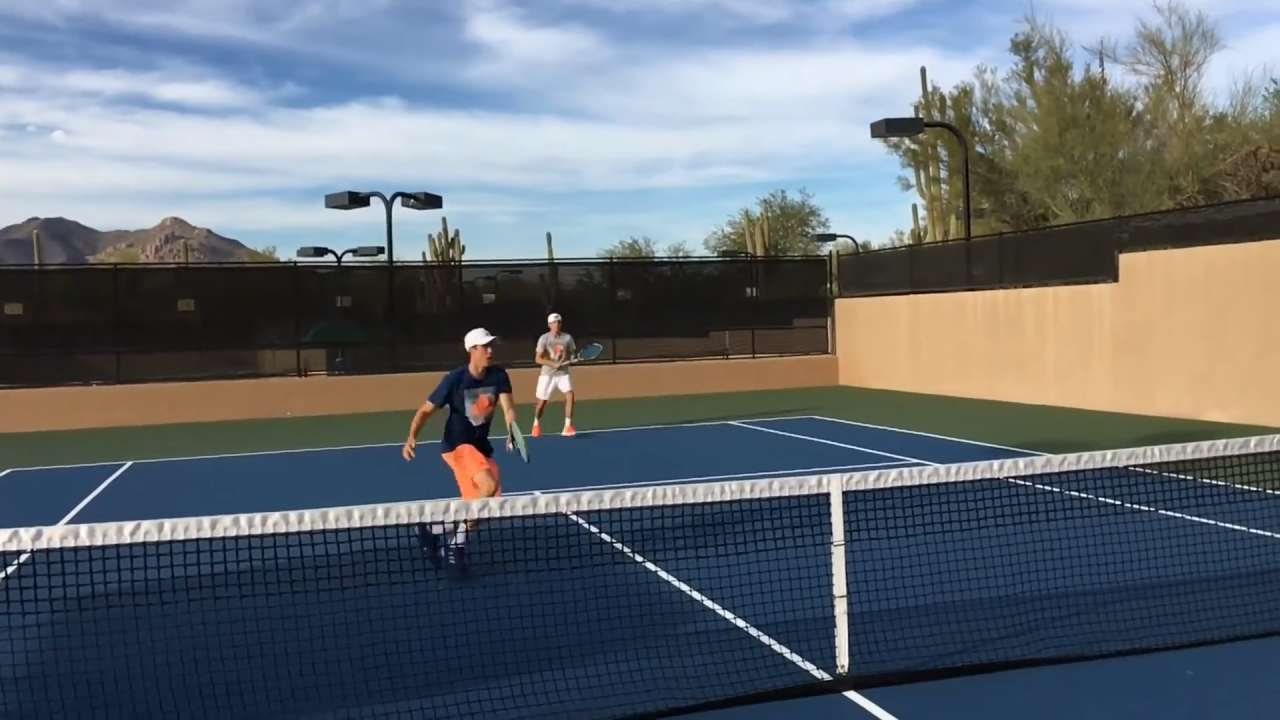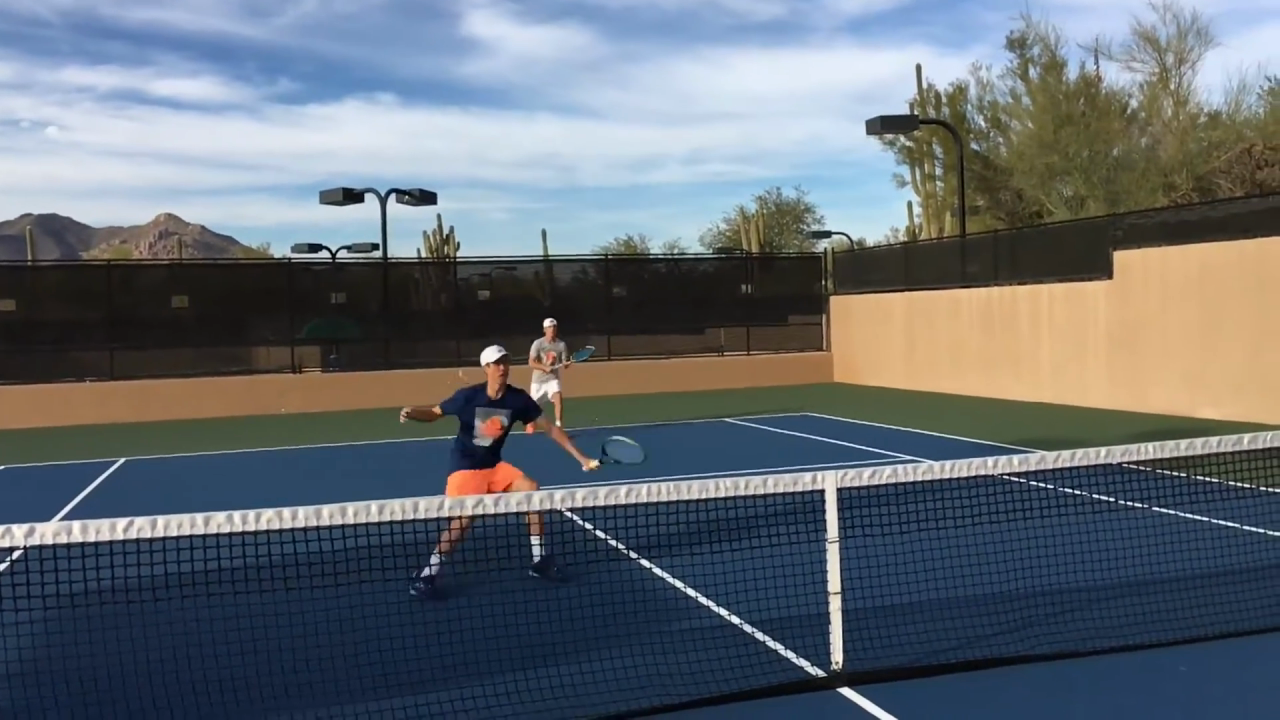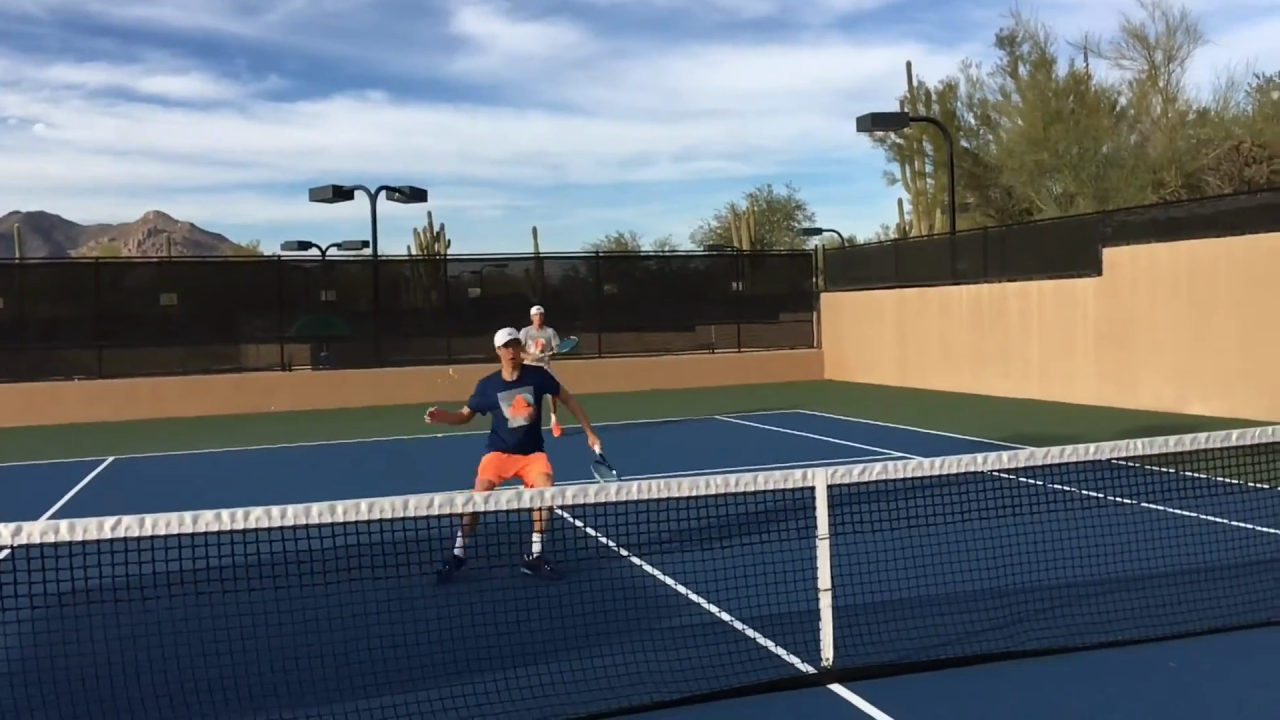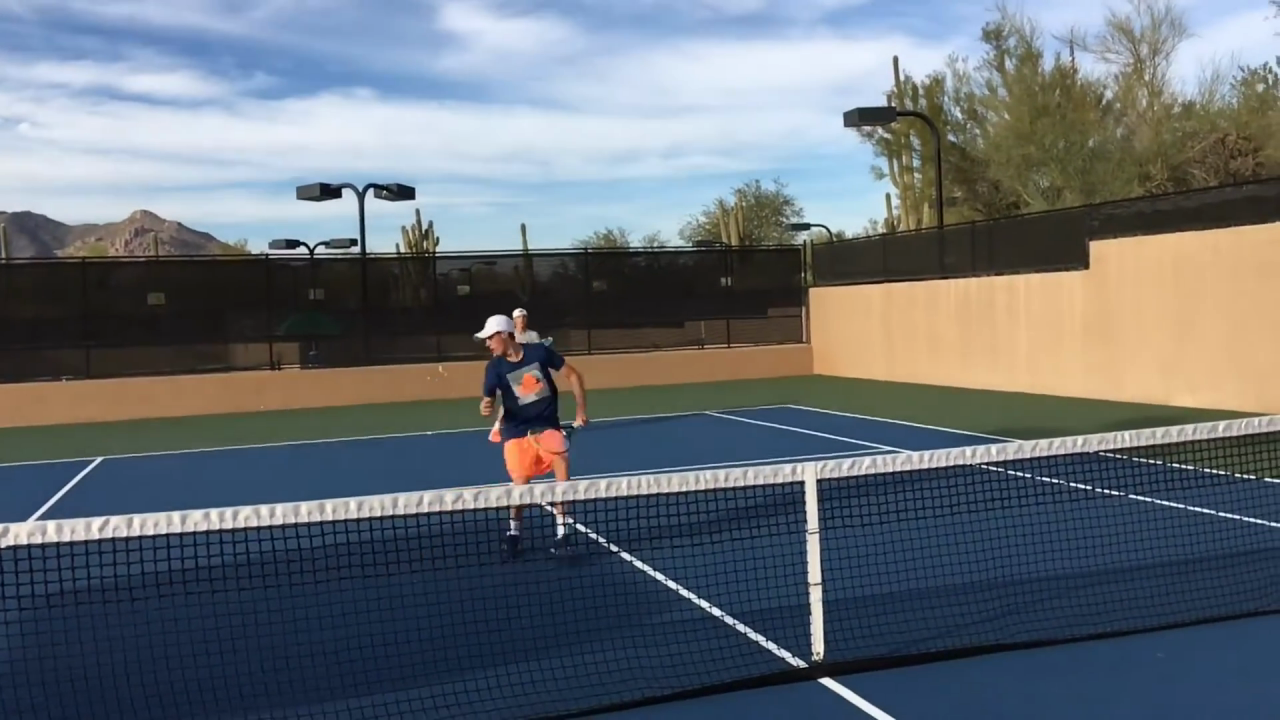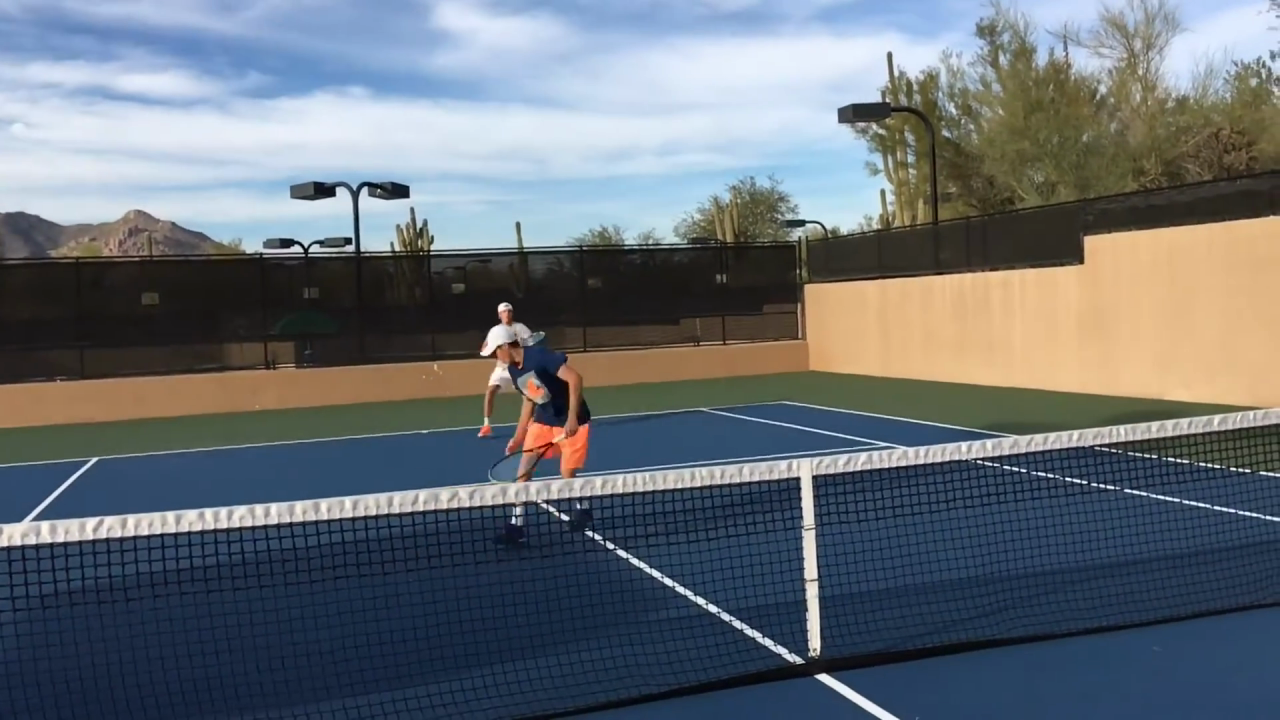
dt=0.2s
person 1, frame 1
left shoulder: (499, 375)
right shoulder: (454, 380)
left elbow: (509, 409)
right elbow: (424, 411)
left wrist: (512, 435)
right wrist: (411, 438)
left hip: (481, 446)
right hip: (457, 445)
left knee: (476, 502)
right knee: (489, 487)
left ankle: (434, 530)
right ankle: (457, 544)
person 1, frame 2
left shoulder: (518, 398)
right shoulder: (467, 396)
left elbow: (550, 428)
right elbow: (435, 413)
left wrist: (582, 458)
right wrist: (414, 413)
left hip: (494, 465)
right hip: (465, 466)
left knee: (533, 492)
right knee: (462, 521)
left ankle: (539, 561)
right ankle: (428, 573)
person 1, frame 3
left shoulder: (538, 375)
right shoulder: (487, 385)
left elbow: (568, 400)
right elbow: (464, 416)
left wrist: (589, 433)
right wrist: (440, 416)
left hip: (532, 451)
right hip: (499, 451)
left knee: (546, 491)
right knee: (479, 496)
left ankle: (535, 557)
right ankle: (457, 555)
person 1, frame 4
left shoulder: (541, 351)
right shoulder: (495, 366)
left elbow: (573, 374)
right elbow: (487, 401)
left wrist: (581, 409)
right wrist: (486, 407)
left hip: (548, 427)
right hip: (516, 431)
left knee: (562, 465)
right knee: (521, 486)
left ankle: (561, 535)
right ankle: (513, 533)
person 1, frame 5
left shoulder: (540, 355)
right shoulder: (513, 369)
left elbow: (575, 378)
left wrist: (573, 416)
right wrist: (518, 435)
left hip: (570, 421)
right hip: (543, 420)
left knee: (567, 475)
right knee: (524, 468)
left ankle: (582, 508)
right ankle: (516, 526)
